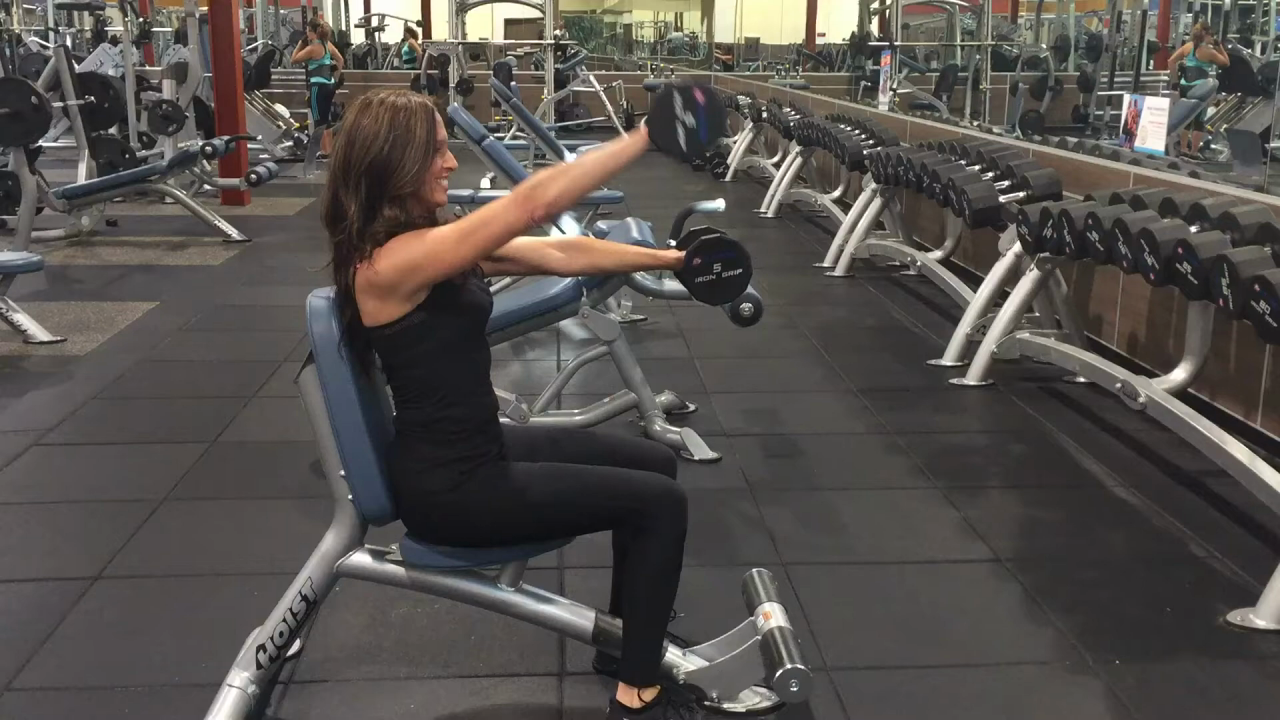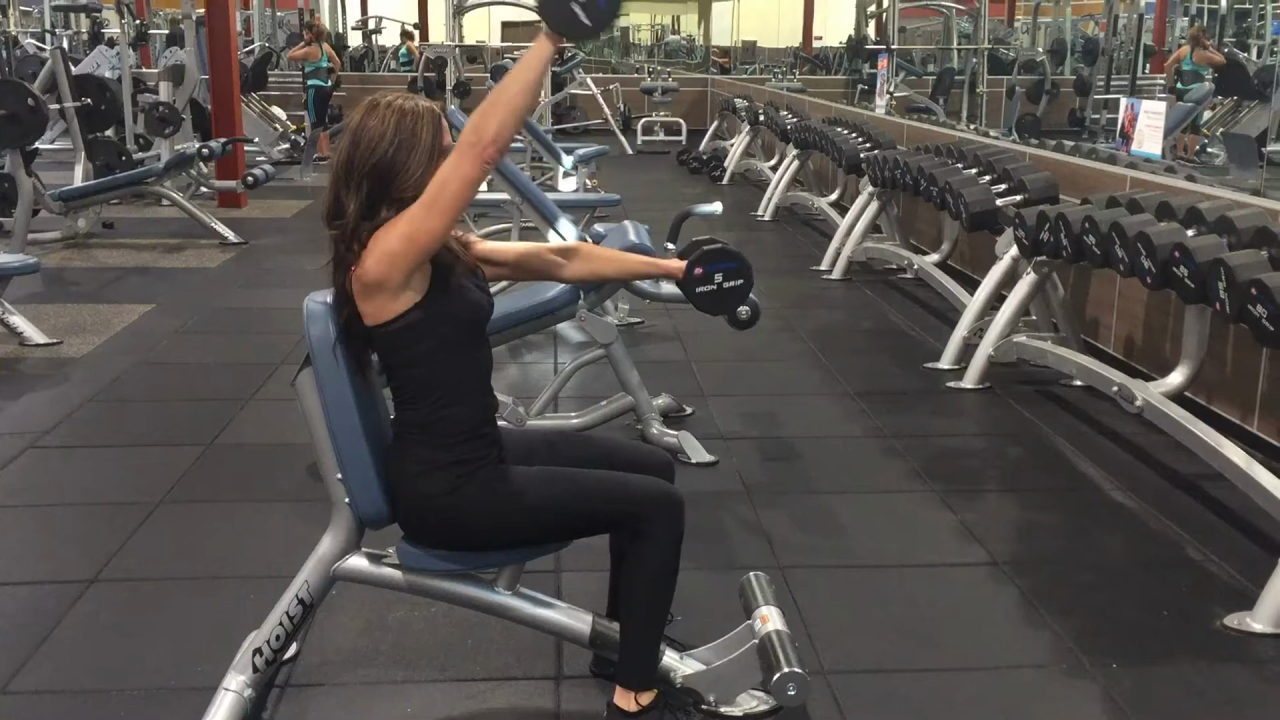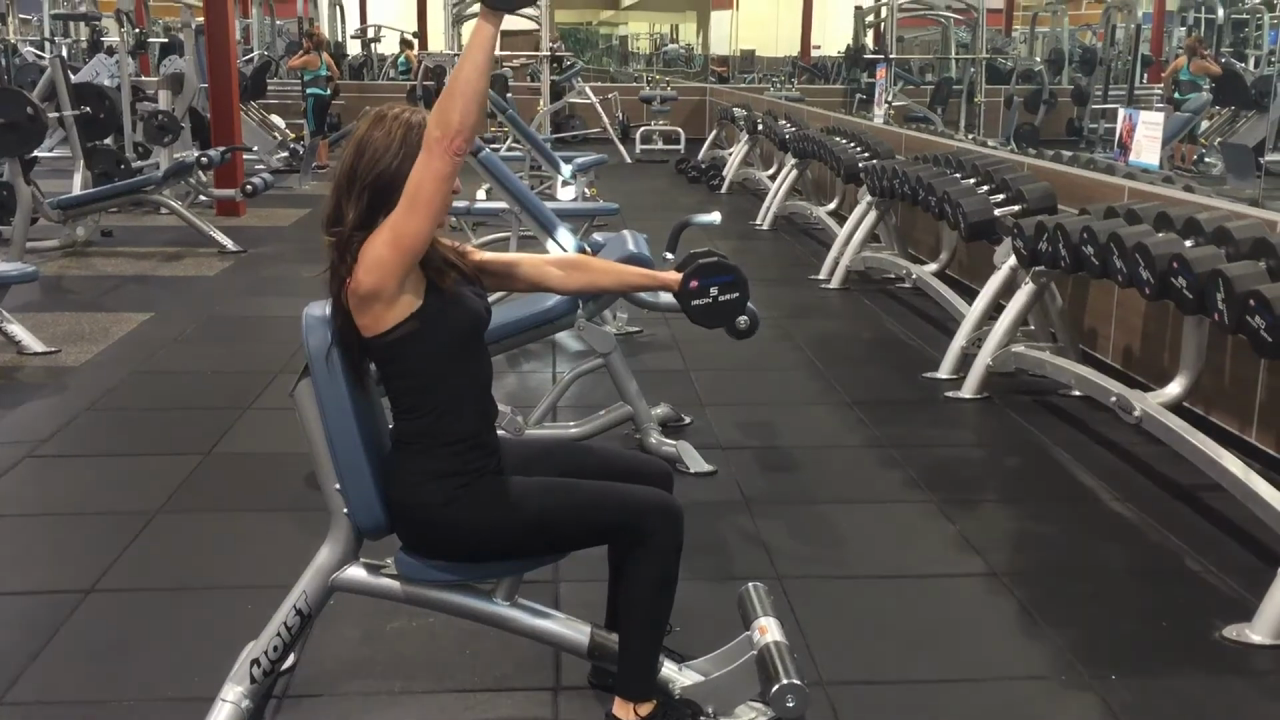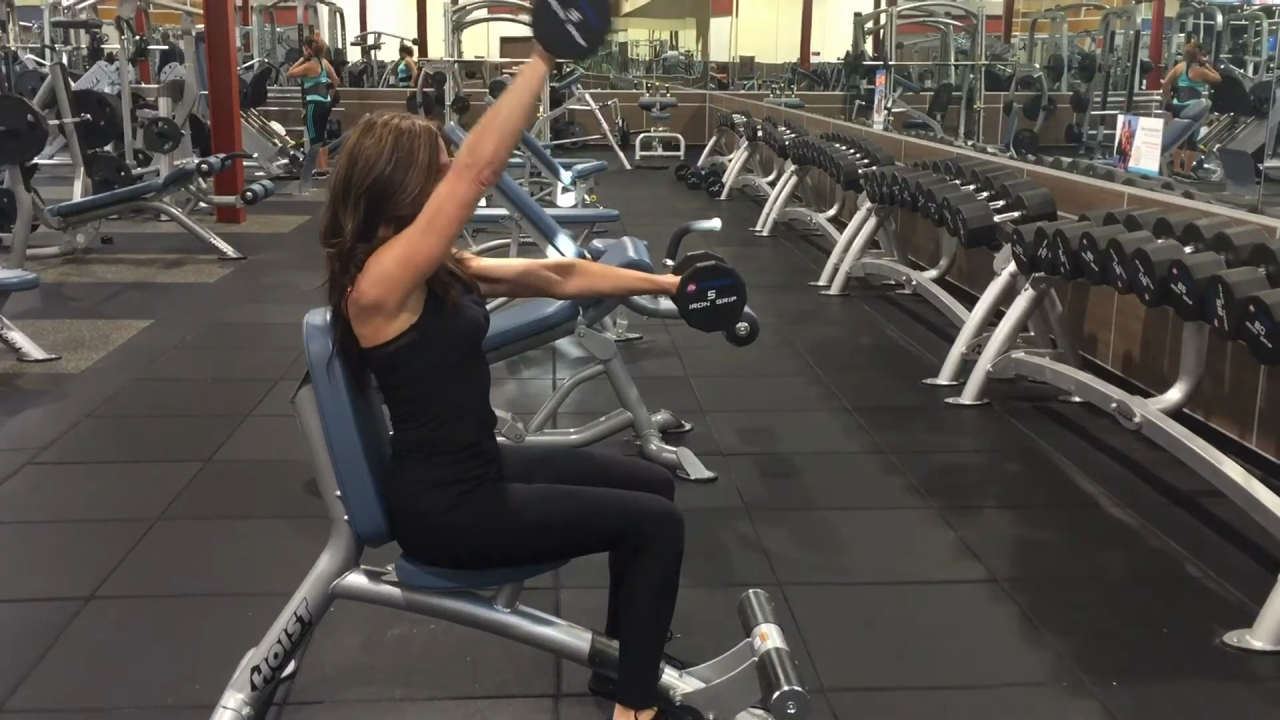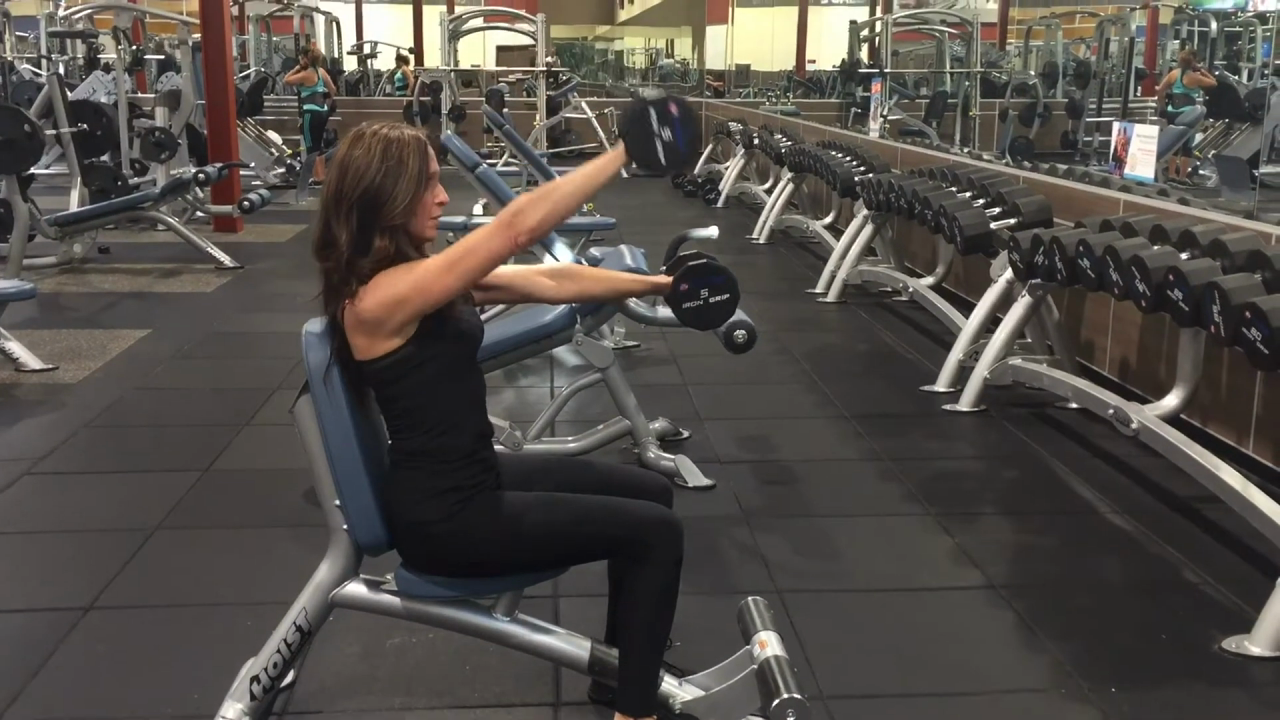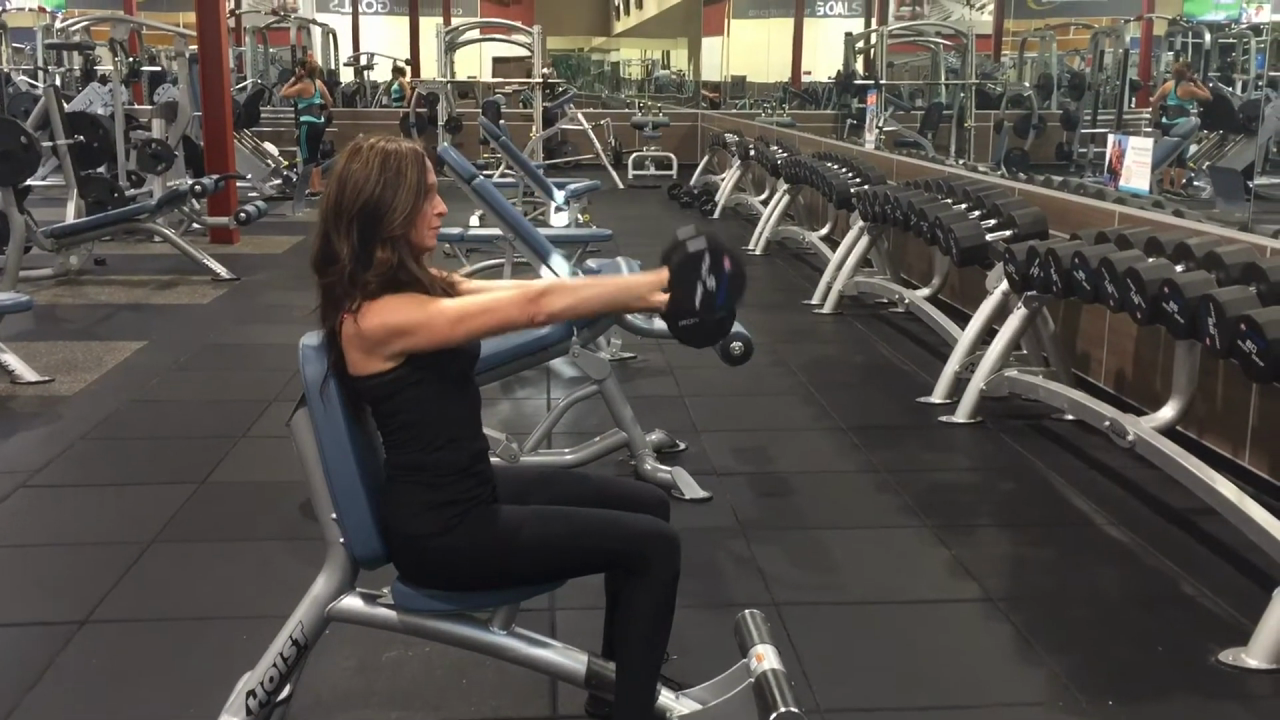
dt=0.4s
person 1, frame 1
left shoulder: (419, 244)
right shoulder: (389, 263)
left elbow: (555, 252)
right elbow: (532, 203)
left wrist: (669, 258)
right wrist: (641, 136)
left hip: (476, 449)
right hip: (447, 486)
left knee: (655, 465)
right knee: (661, 503)
left ankle: (629, 639)
person 1, frame 2
left shoulder: (435, 255)
right shoulder: (383, 261)
left elbow: (559, 259)
right elbow: (480, 151)
left wrist: (669, 268)
right wrist: (547, 40)
left hip: (475, 452)
right hip: (445, 489)
left knee: (652, 467)
right knee: (656, 506)
left ankle: (624, 641)
person 1, frame 3
left shoulder: (432, 263)
right shoulder: (378, 272)
left elbow: (557, 270)
right elbow: (447, 143)
left wrist: (668, 281)
left hip: (475, 462)
right hip: (444, 500)
left knee: (652, 480)
right knee: (656, 518)
left ankle: (621, 651)
person 1, frame 4
left shoulder: (433, 271)
right shoulder: (379, 280)
left elbow: (554, 275)
right elbow: (477, 172)
left wrist: (663, 284)
right wrist: (539, 61)
left hip: (476, 466)
right hip: (446, 507)
left knee: (651, 485)
right knee: (657, 522)
left ankle: (625, 656)
person 1, frame 5
left shoulder: (414, 274)
right shoulder: (378, 296)
left elbow: (547, 280)
right elbow: (515, 226)
left wrist: (657, 284)
right wrist: (624, 154)
left hip: (473, 475)
right hip: (444, 516)
left knee: (651, 494)
right knee: (656, 532)
left ankle: (623, 669)
person 1, frame 6
left shoulder: (406, 283)
right shoulder: (377, 315)
left elbow: (533, 291)
right elbow: (533, 303)
left wrist: (653, 297)
right wrist: (661, 280)
left hip: (463, 482)
right hip: (436, 529)
left knee: (644, 506)
right knee: (649, 544)
